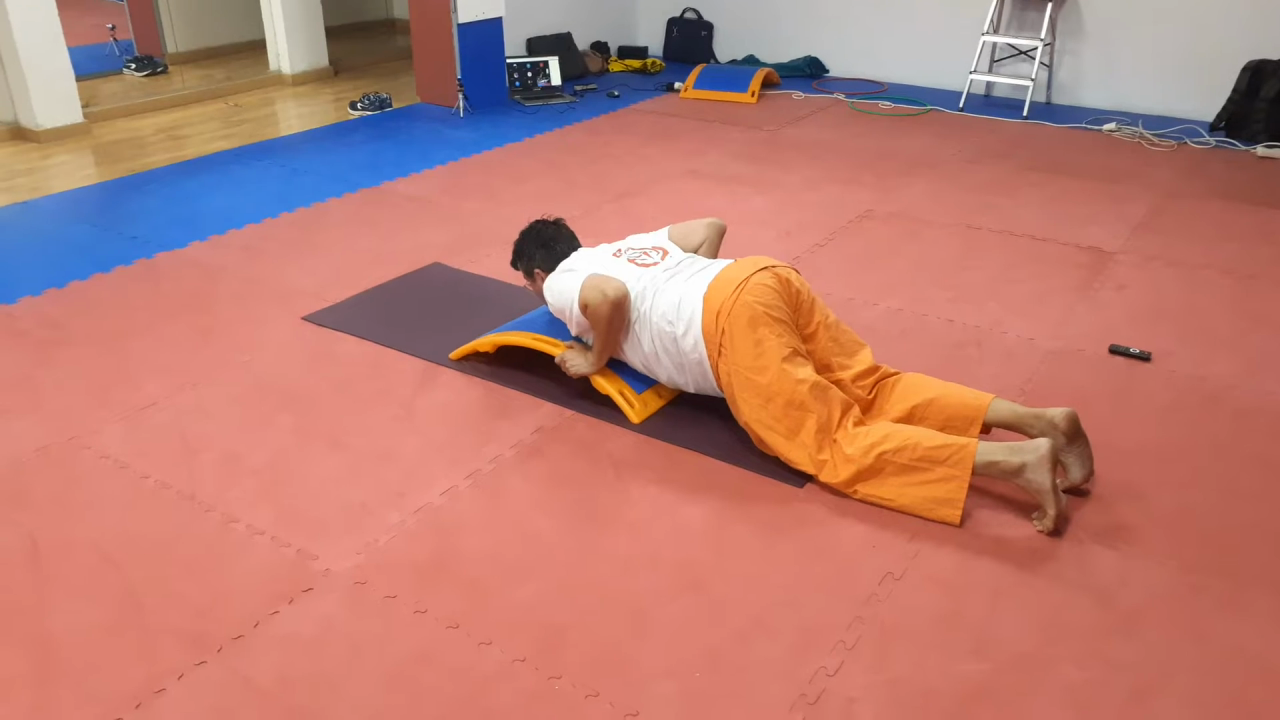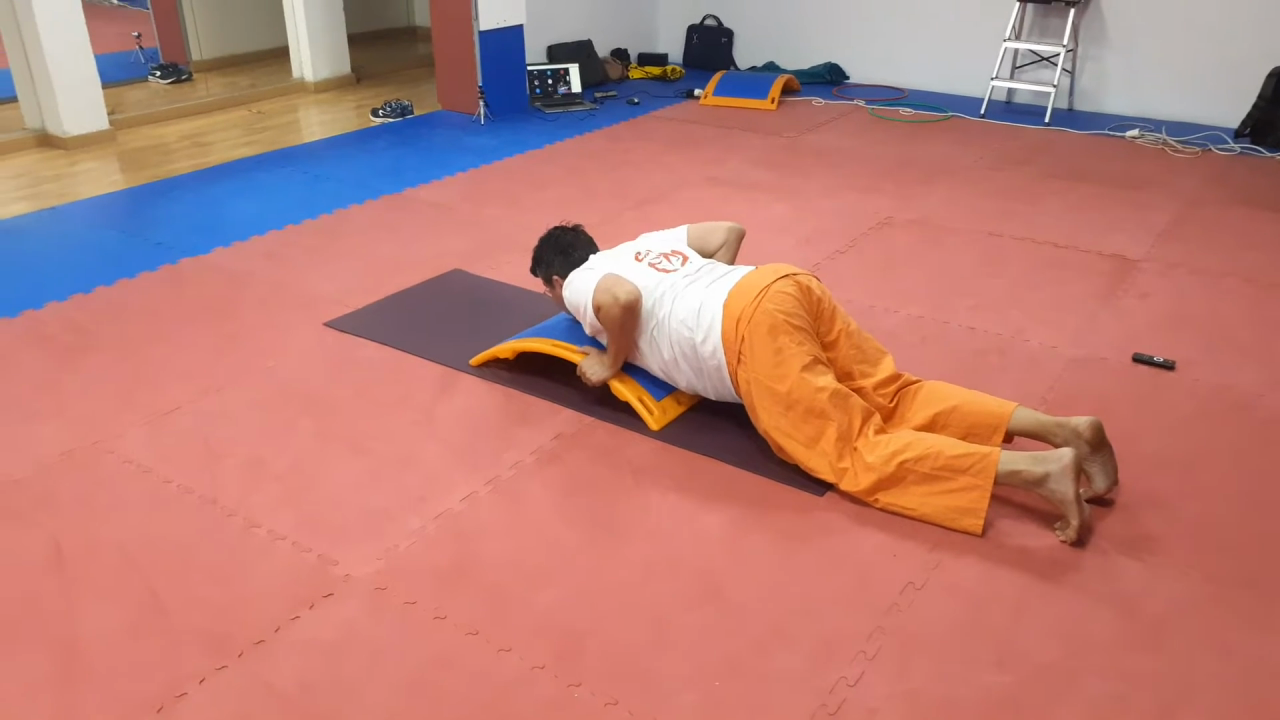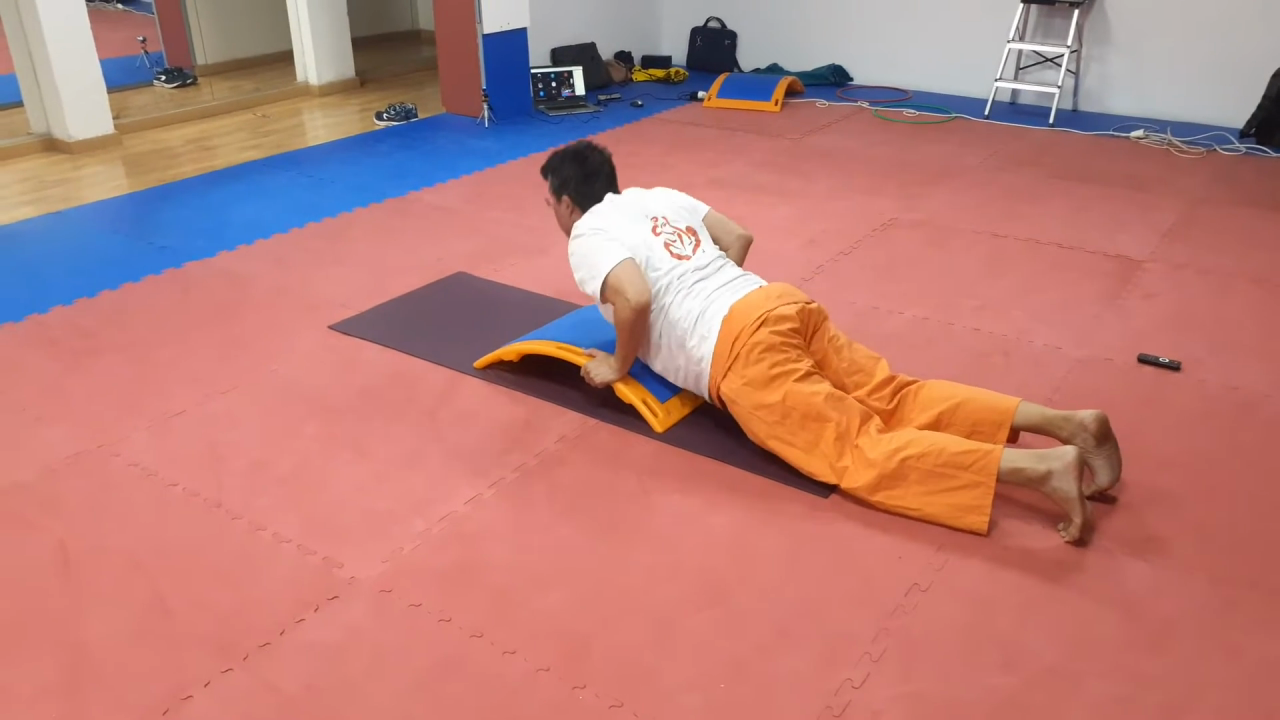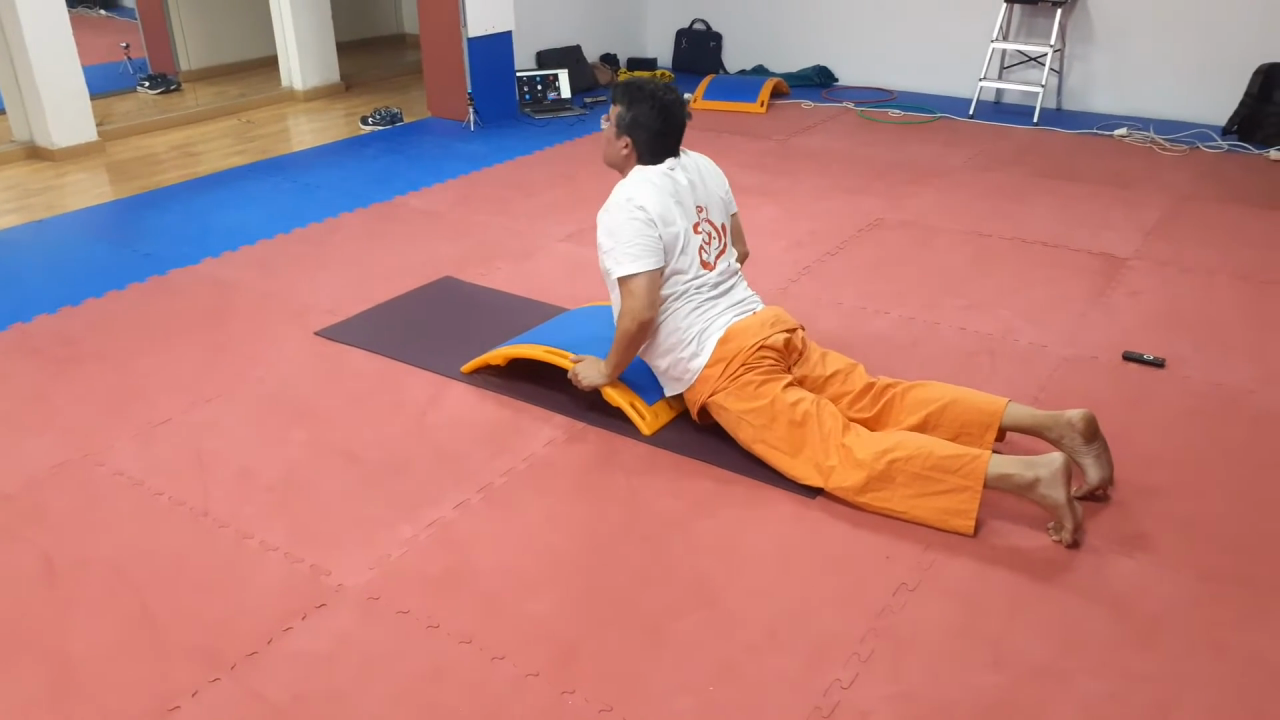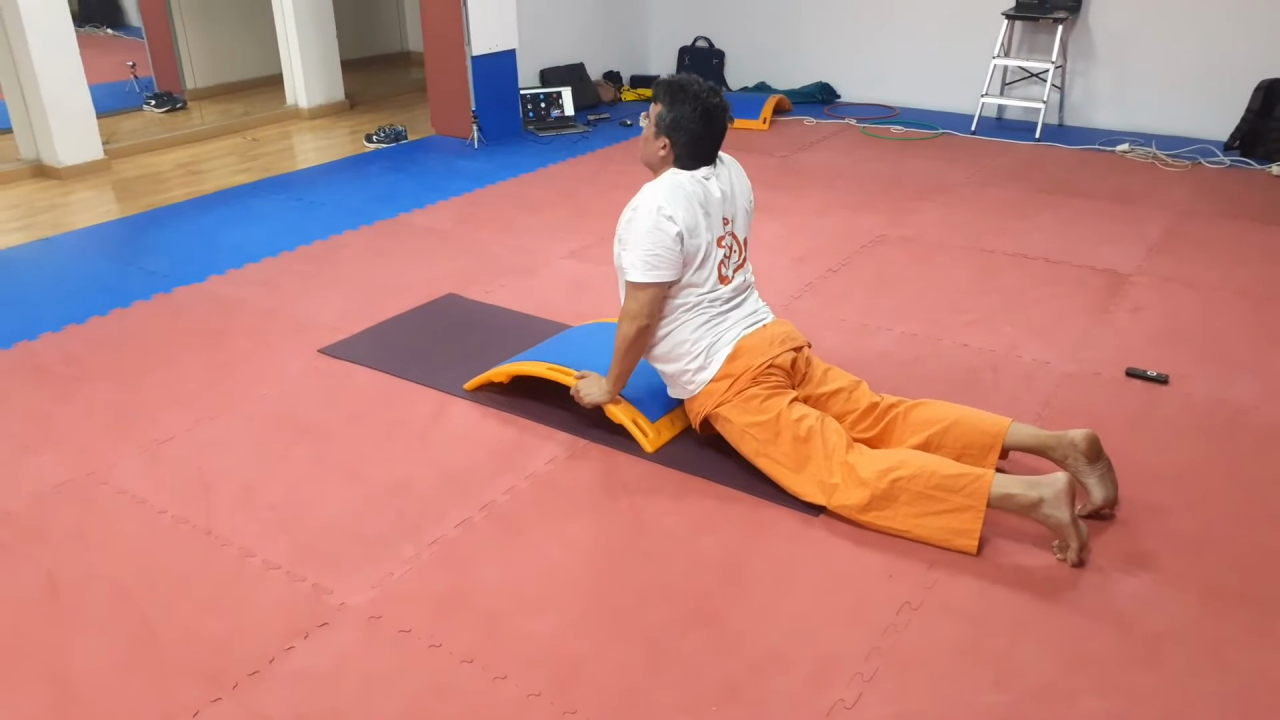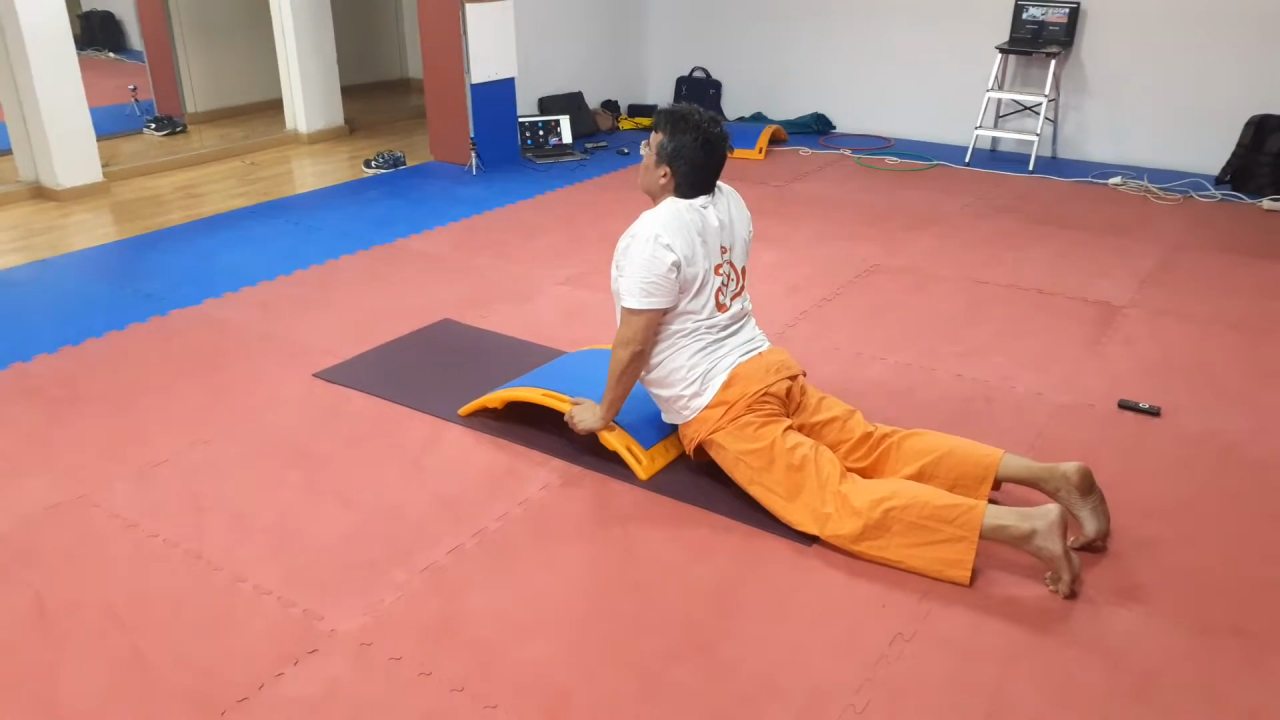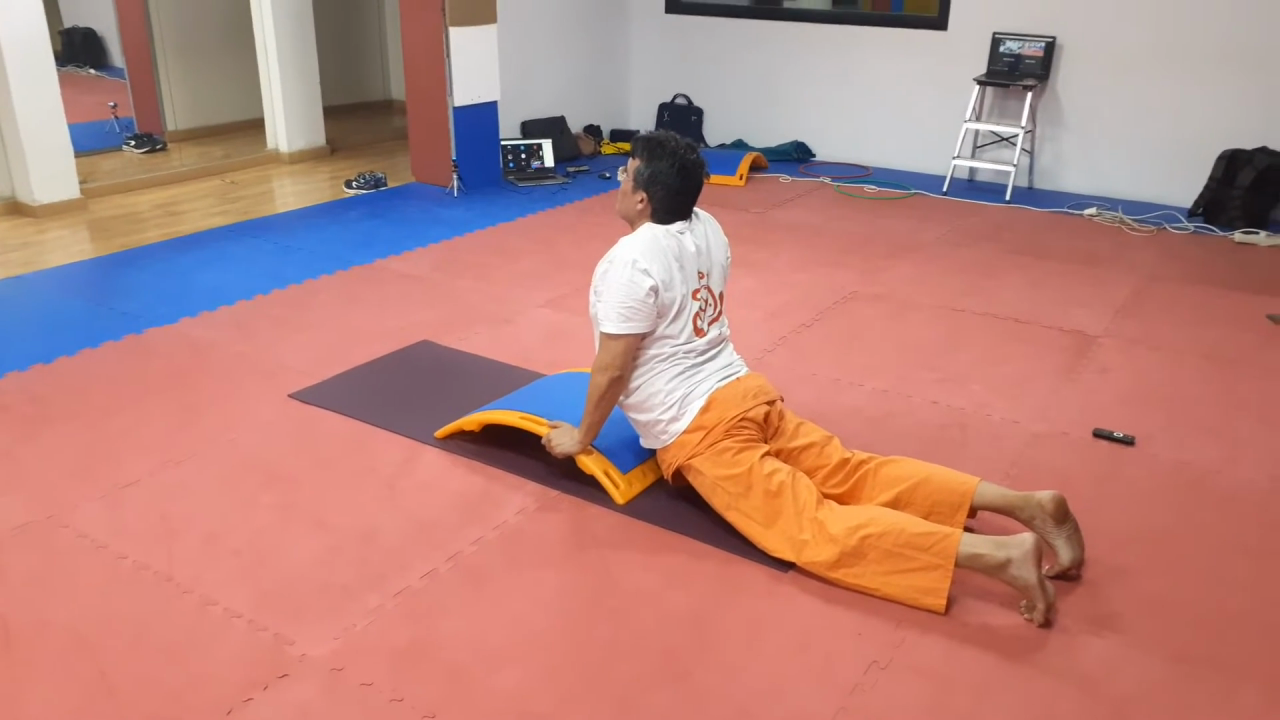
dt=0.7s
person 1, frame 1
left shoulder: (561, 284)
right shoulder: (624, 244)
left elbow: (608, 297)
right elbow: (711, 227)
left wrist: (596, 358)
left hip: (732, 322)
right hip: (766, 276)
left knee: (836, 444)
right knee: (874, 391)
left ankle: (1020, 460)
right ankle: (1041, 421)
person 1, frame 2
left shoulder: (581, 287)
right shoulder: (644, 244)
left elbow: (619, 298)
right elbow: (730, 231)
left wrist: (612, 362)
left hip: (751, 328)
right hip: (783, 283)
left knee: (856, 453)
right knee: (896, 399)
left ankle: (1042, 470)
right ankle: (1064, 429)
person 1, frame 3
left shoulder: (587, 236)
right shoulder: (657, 197)
left elbow: (634, 298)
right elbow: (740, 235)
left wrist: (620, 364)
left hip: (745, 350)
right hip: (780, 302)
left knee: (859, 454)
right knee: (899, 401)
left ankle: (1042, 467)
right ankle: (1068, 423)
person 1, frame 4
left shoulder: (627, 205)
right shoulder: (701, 167)
left elbow: (640, 311)
left wrist: (609, 370)
left hip: (721, 367)
right hip: (765, 327)
left knee: (843, 457)
right knee: (883, 402)
left ankle: (1028, 473)
right ankle: (1055, 423)
person 1, frame 5
left shoulder: (653, 209)
right shoulder: (729, 173)
left elbow: (639, 318)
left wrist: (610, 386)
left hip: (727, 378)
right hip: (770, 340)
left knee: (846, 474)
right knee: (886, 420)
left ankle: (1033, 493)
right ankle: (1060, 443)
person 1, frame 6
left shoulder: (650, 238)
right shoulder: (728, 202)
left elbow: (633, 343)
left wrist: (604, 412)
left hip: (722, 405)
right hip: (766, 367)
left knee: (837, 503)
right knee: (880, 448)
left ankle: (1025, 526)
right ankle: (1052, 476)
person 1, frame 7
left shoulder: (628, 262)
right shoulder: (706, 228)
left elbow: (612, 368)
left wrist: (582, 437)
left hip: (699, 430)
right hip: (744, 393)
left knee: (813, 529)
right knee: (855, 475)
left ankle: (1001, 553)
right ankle: (1027, 504)
